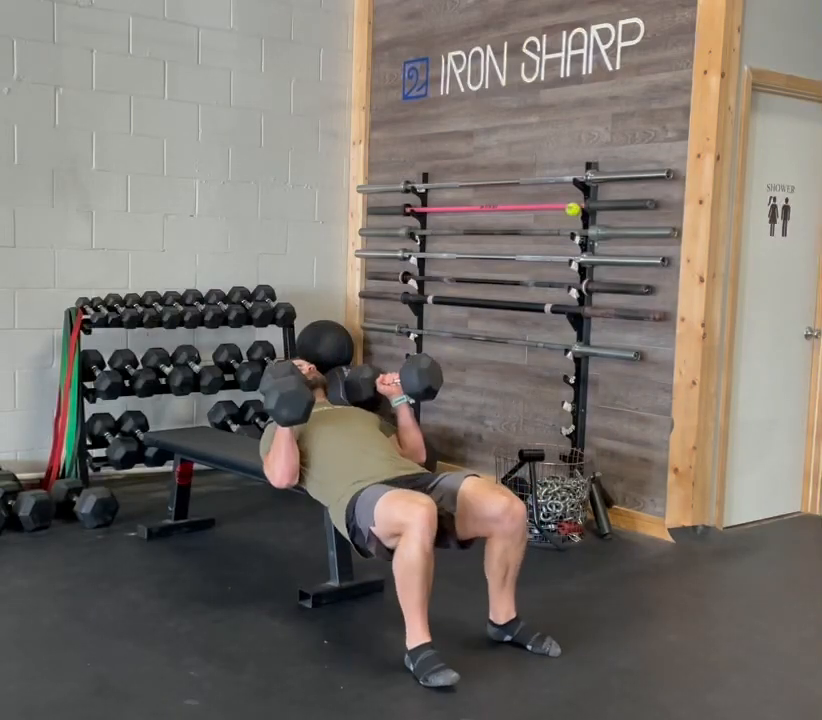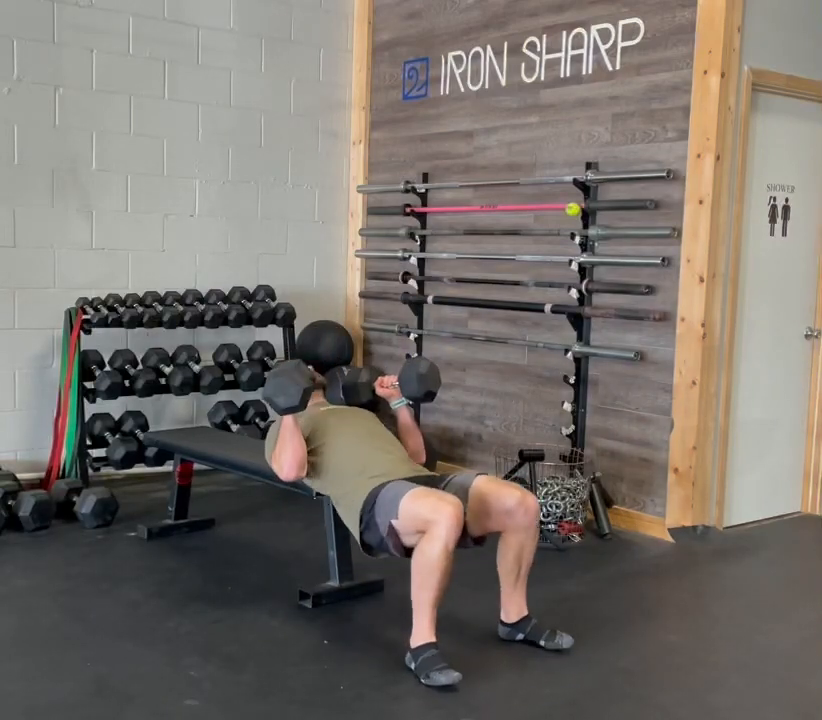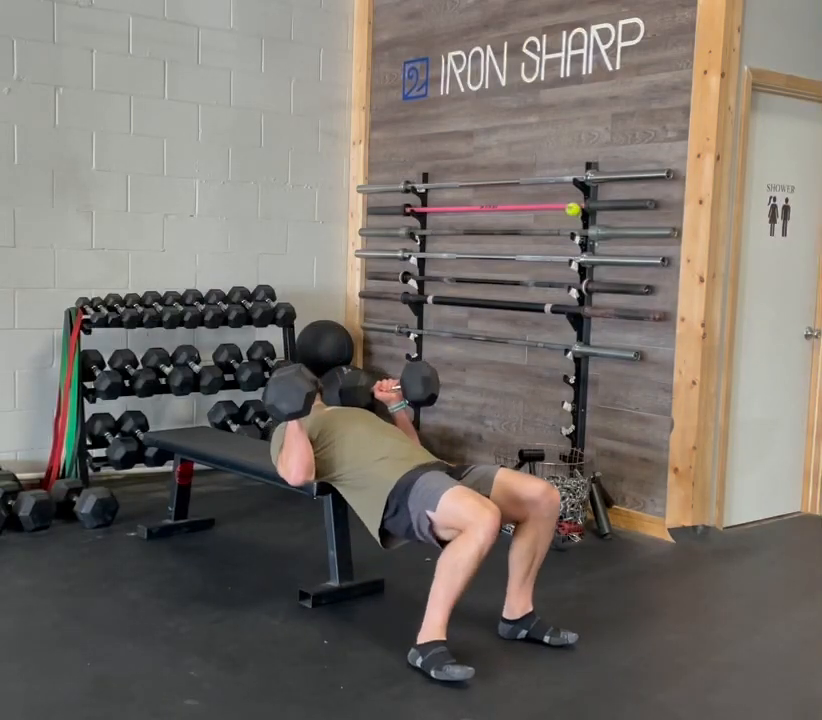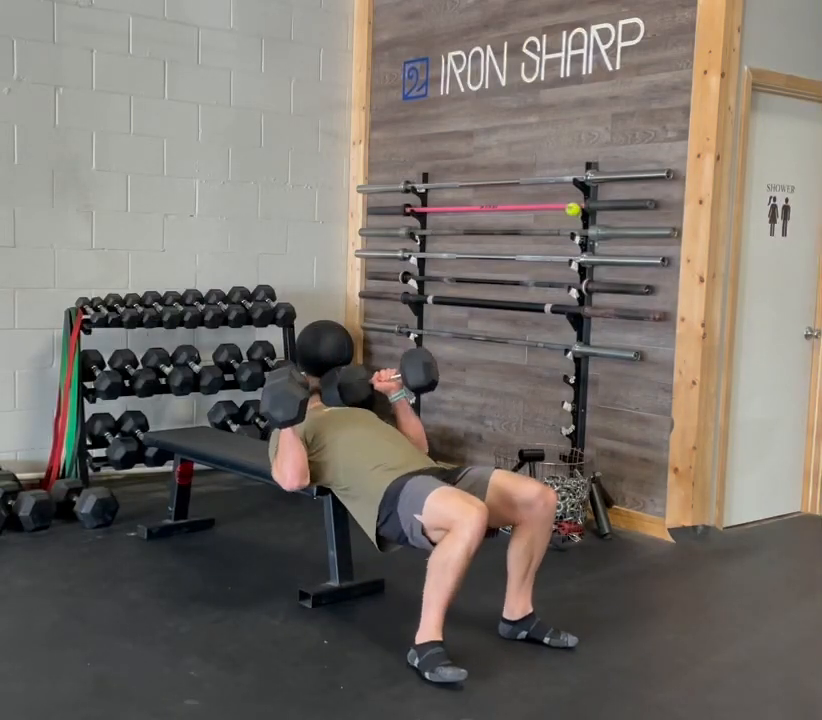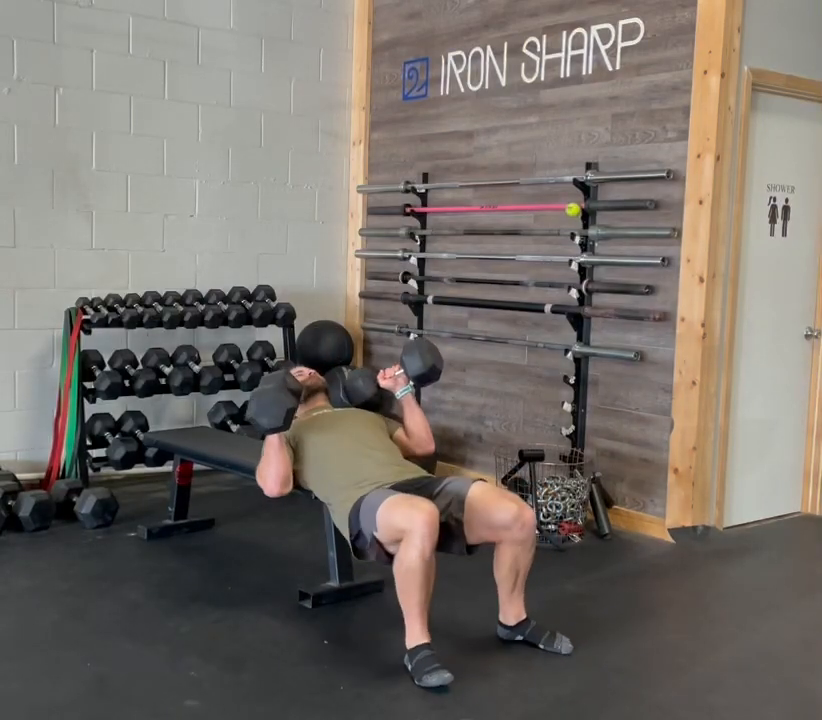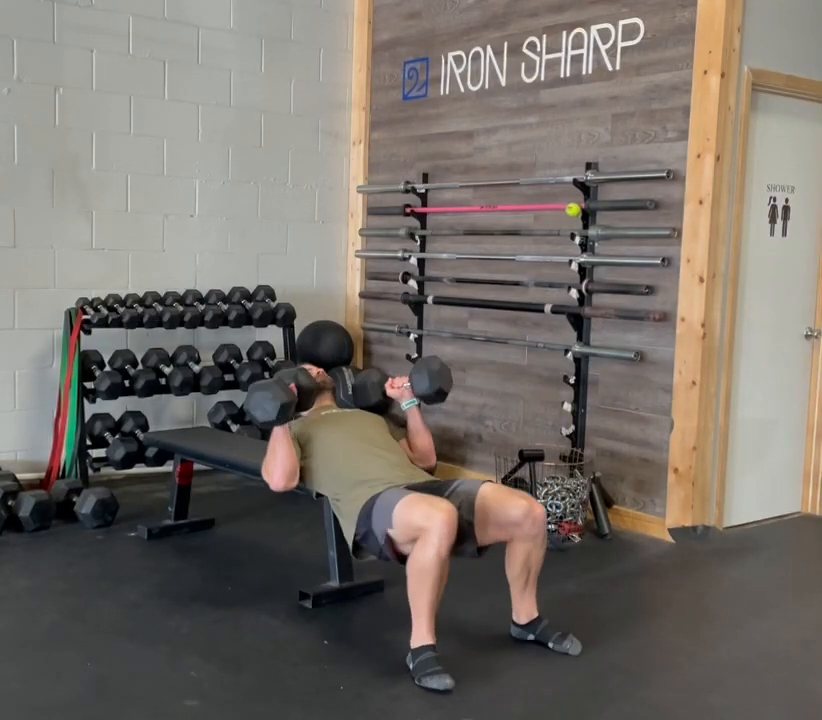
dt=0.3s
person 1, frame 1
left shoulder: (362, 413)
right shoulder: (280, 430)
left elbow: (415, 455)
right elbow: (282, 478)
left wrist: (399, 399)
left hip: (417, 481)
right hip: (363, 498)
left knee: (508, 510)
right knee: (419, 515)
left ankle: (504, 619)
right ankle: (418, 645)
person 1, frame 2
left shoulder: (362, 414)
right shoulder: (286, 426)
right elbow: (291, 470)
left wrist: (398, 400)
right wrist: (289, 410)
left hip: (425, 482)
right hip: (376, 499)
left knee: (521, 505)
right knee: (447, 514)
left ankle: (514, 616)
right ankle: (422, 643)
person 1, frame 3
left shoulder: (354, 413)
right shoulder: (289, 430)
right elbow: (299, 474)
left wrist: (397, 404)
left hip: (434, 471)
right hip: (398, 488)
left knee: (544, 498)
right knee: (483, 519)
left ankle: (517, 615)
right ankle: (428, 642)
person 1, frame 4
left shoulder: (358, 413)
right shoulder: (288, 434)
right elbow: (294, 480)
left wrist: (396, 394)
left hip: (435, 472)
right hip: (392, 494)
left knee: (539, 499)
right knee: (471, 517)
left ankle: (517, 614)
right ankle: (426, 641)
person 1, frame 5
left shoulder: (367, 416)
right shoulder: (287, 434)
left elbow: (423, 446)
right elbow: (275, 487)
left wrist: (402, 391)
left hip: (422, 484)
right hip: (368, 502)
left knee: (517, 517)
right knee: (421, 519)
left ankle: (513, 620)
right ankle: (418, 645)
person 1, frame 6
left shoulder: (370, 417)
right shoulder: (294, 430)
left elbow: (426, 459)
right elbow: (281, 481)
left wrist: (408, 402)
left hip: (427, 487)
right hip: (376, 504)
left knee: (528, 514)
right knee: (440, 519)
left ankle: (527, 620)
right ankle: (422, 646)
